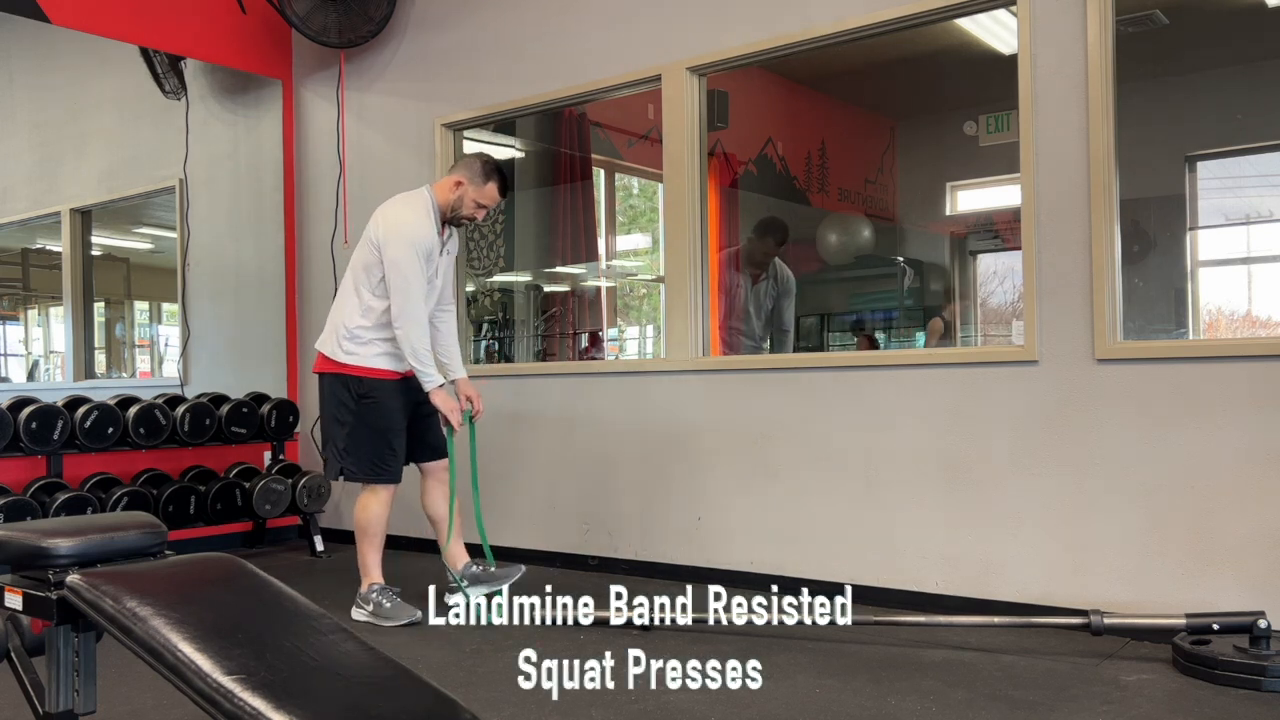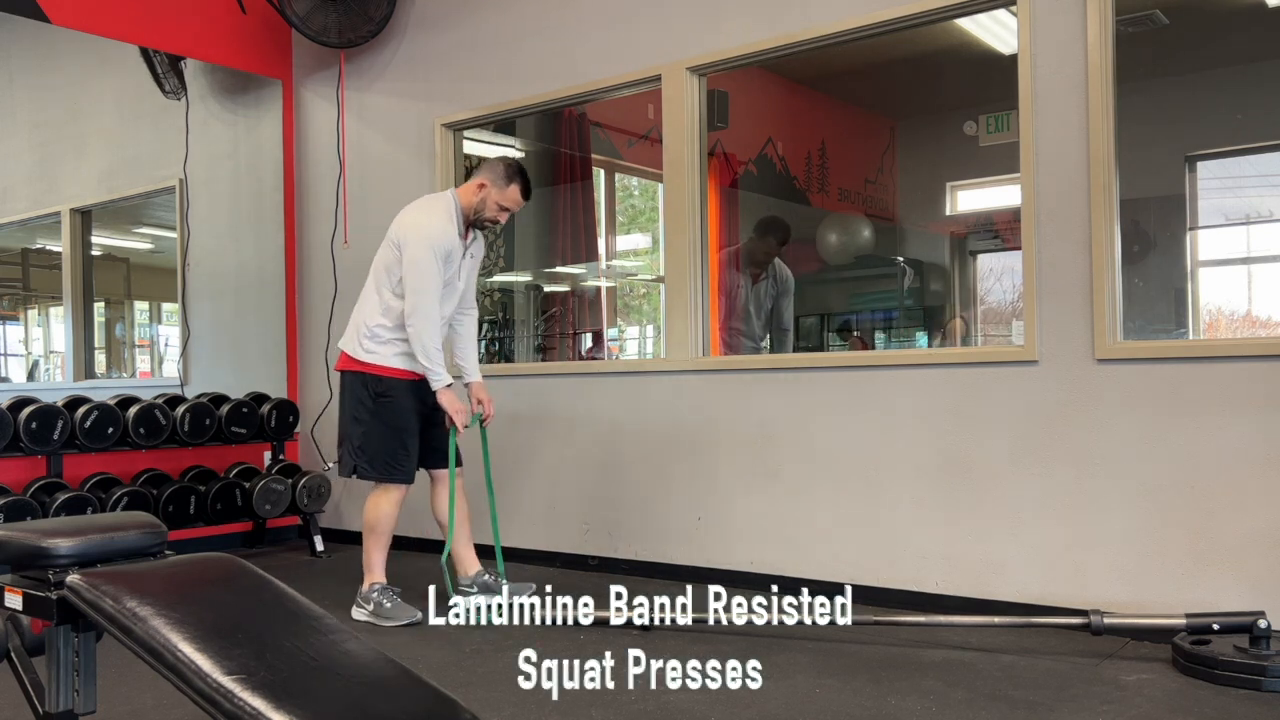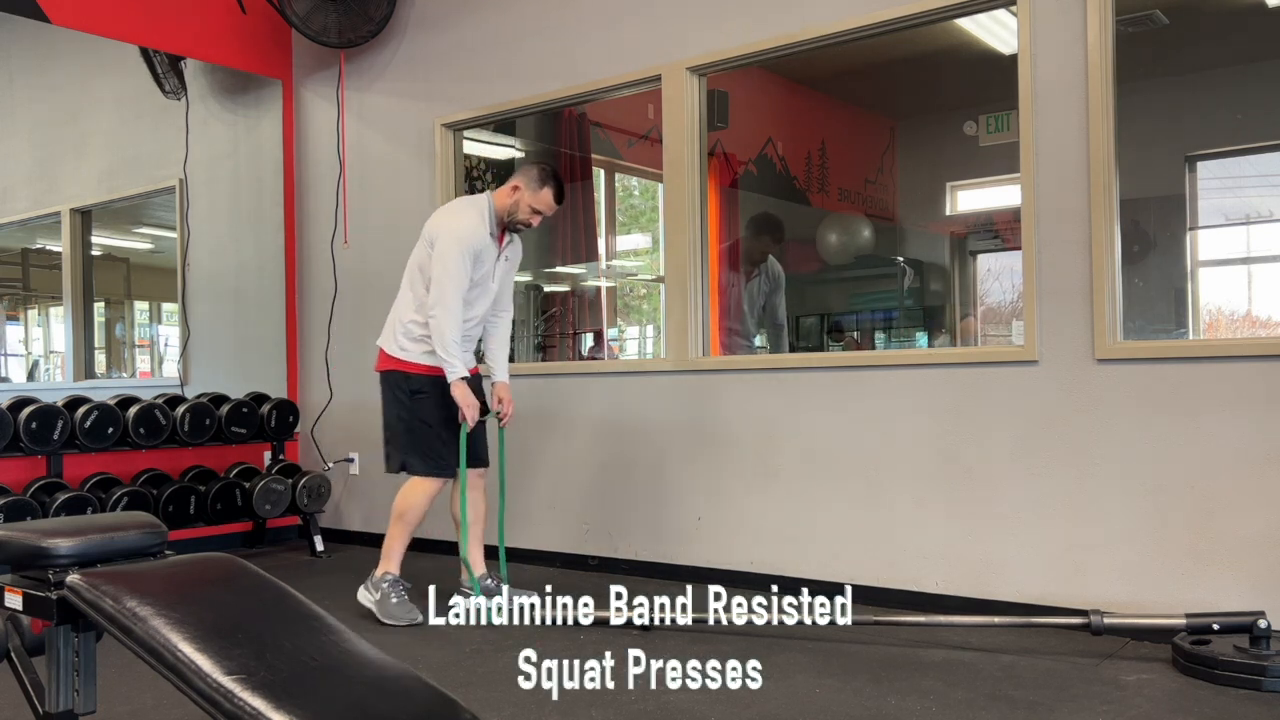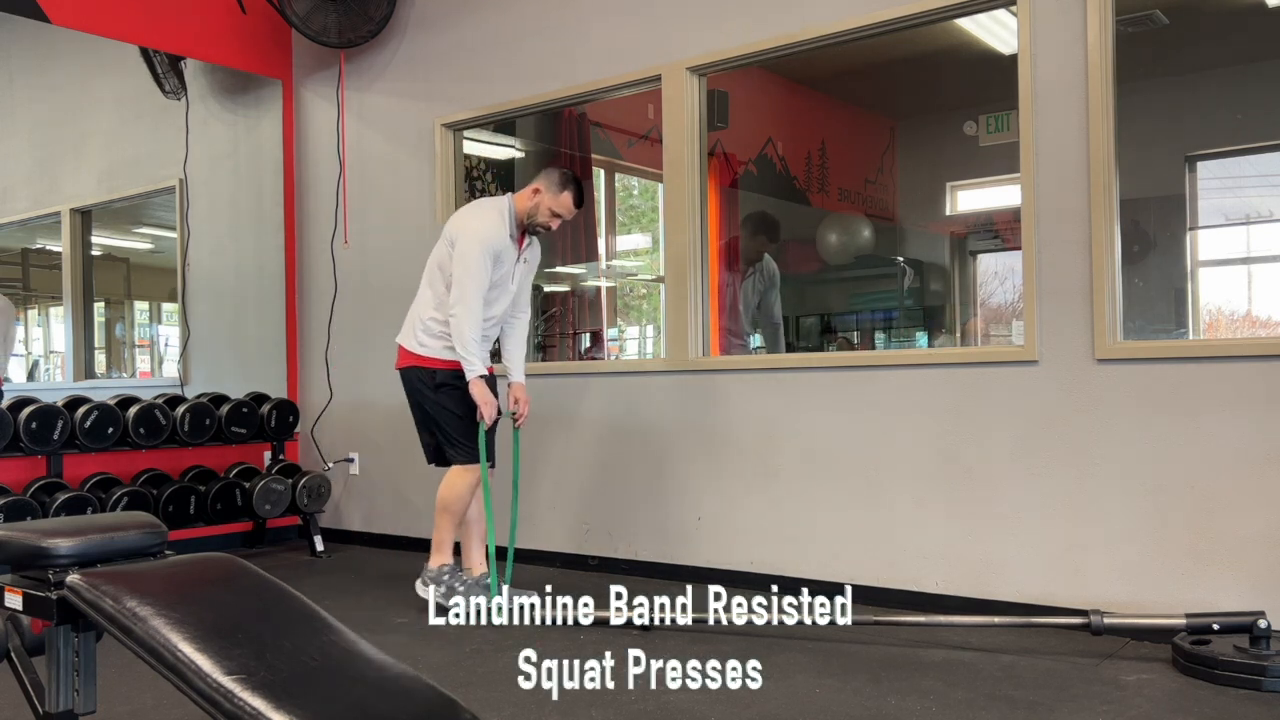
dt=0.3s
person 1, frame 1
left shoulder: (447, 232)
right shoulder: (407, 222)
left elbow: (442, 310)
right elbow: (406, 315)
left wrist: (459, 376)
right wrist: (435, 386)
left hip: (399, 366)
right hip: (359, 364)
left knee: (436, 464)
right knee: (381, 478)
left ankle: (460, 572)
right ankle: (371, 593)
person 1, frame 2
left shoulder: (473, 239)
right shoulder: (428, 223)
left elbow: (463, 313)
right elbow: (420, 314)
left wrist: (473, 379)
right wrist: (442, 386)
left hip: (419, 368)
right hip: (379, 365)
left knee: (447, 470)
right knee: (393, 479)
left ankle: (472, 578)
right ankle: (372, 592)
person 1, frame 3
left shoulder: (512, 244)
right shoulder: (461, 224)
left elbow: (499, 314)
right elbow: (443, 309)
left wrist: (500, 378)
right wrist: (457, 380)
left hip: (456, 366)
right hip: (414, 362)
left knee: (473, 470)
right knee: (430, 473)
left ankle: (476, 579)
right ankle: (383, 580)
person 1, frame 4
left shoulder: (531, 248)
right shoulder: (481, 224)
left elbow: (516, 316)
right elbow: (464, 307)
left wrist: (516, 378)
right wrist: (477, 379)
left hip: (469, 362)
right hip: (431, 356)
left knee: (477, 464)
right knee: (469, 461)
left ankle: (475, 576)
right ankle: (437, 569)
